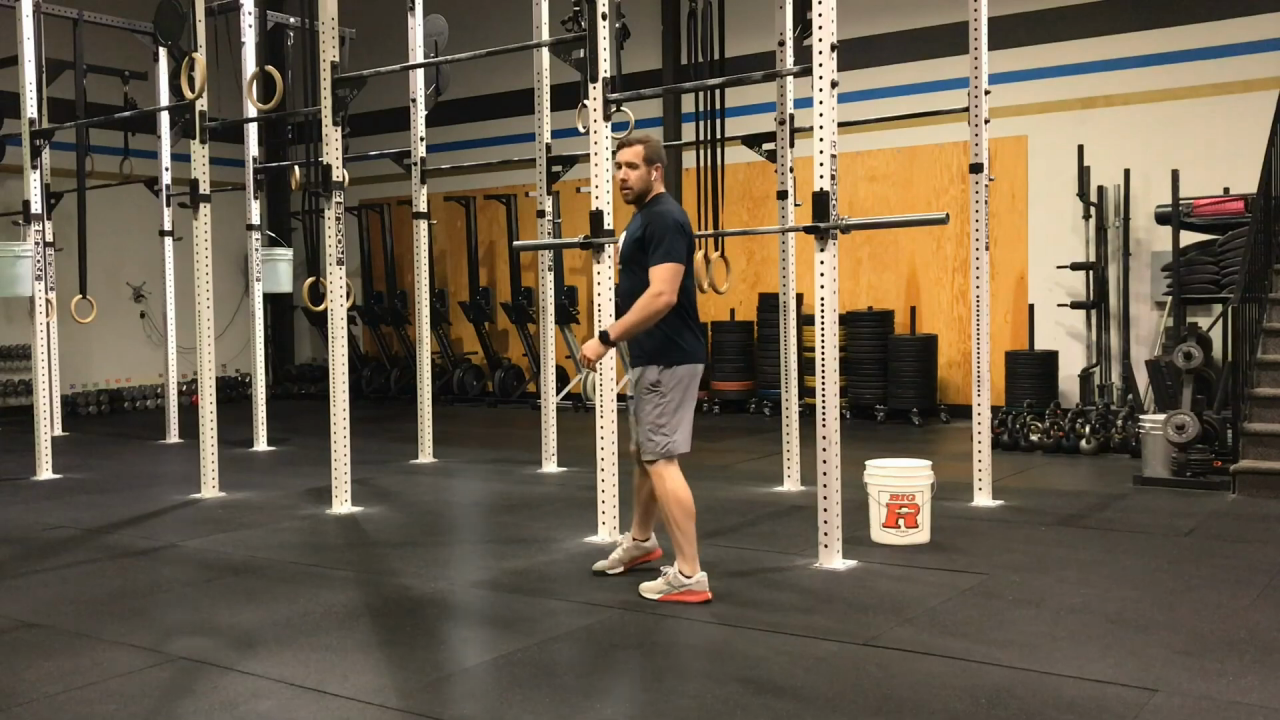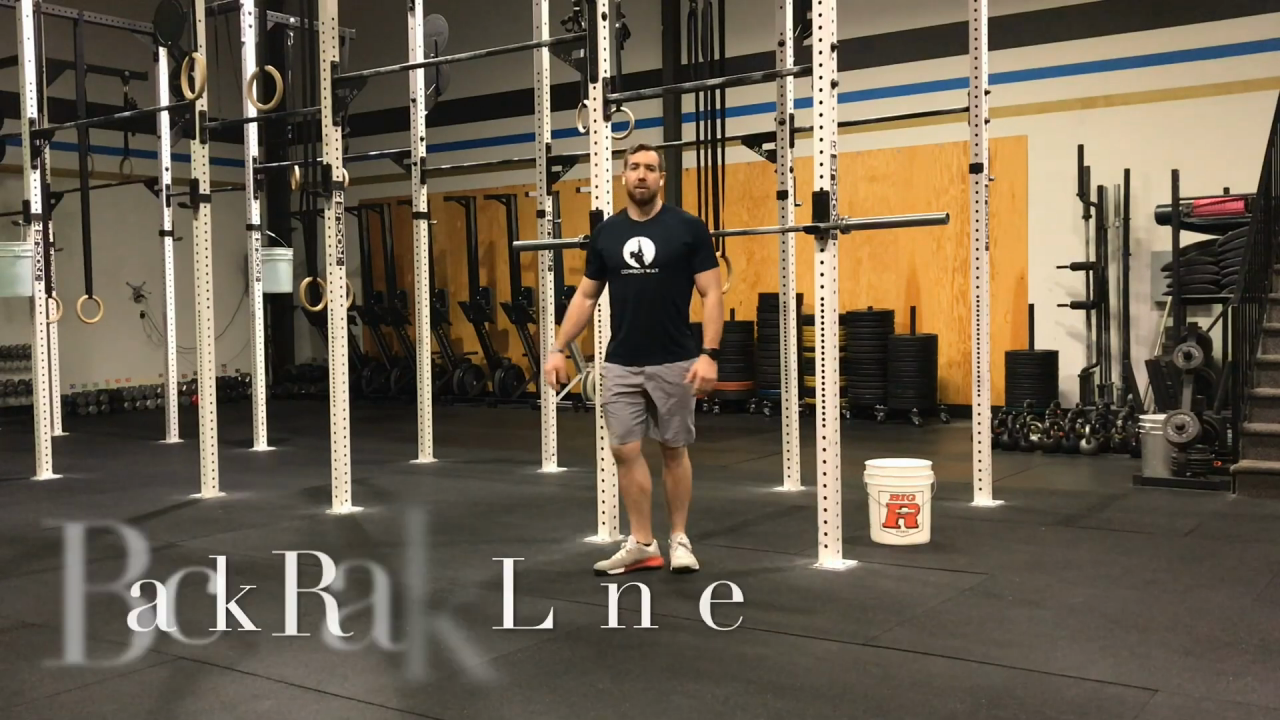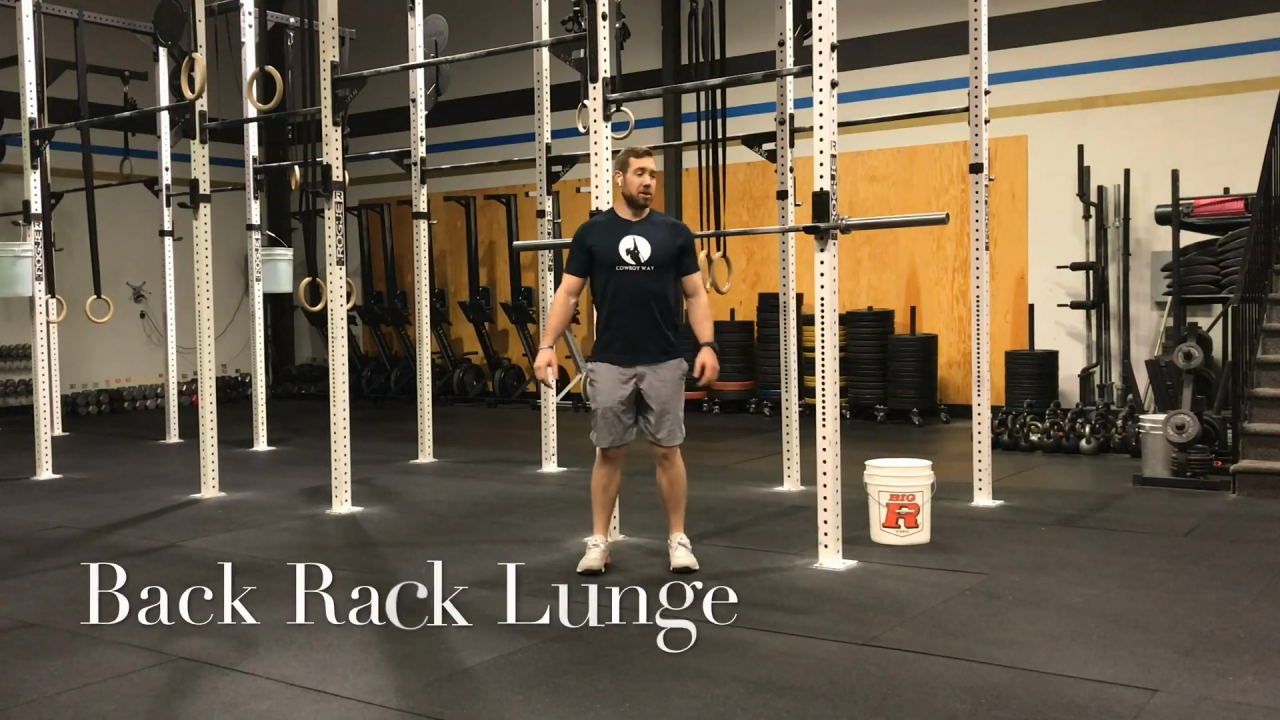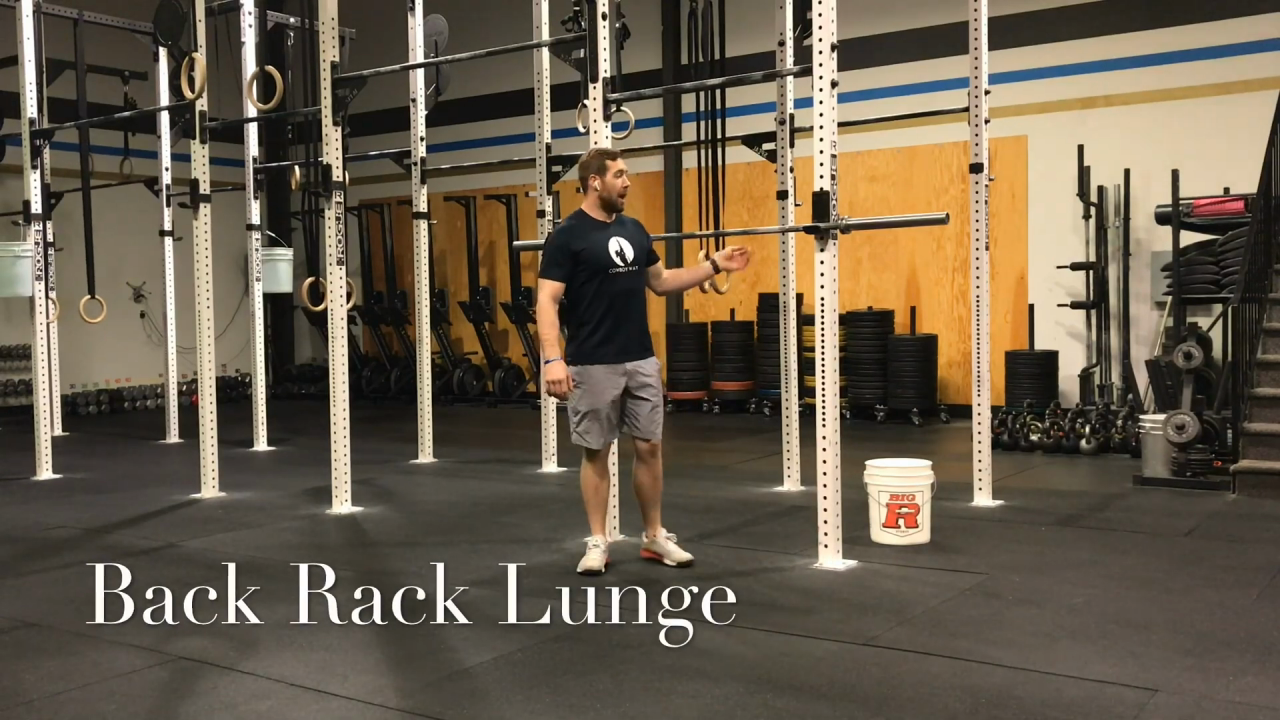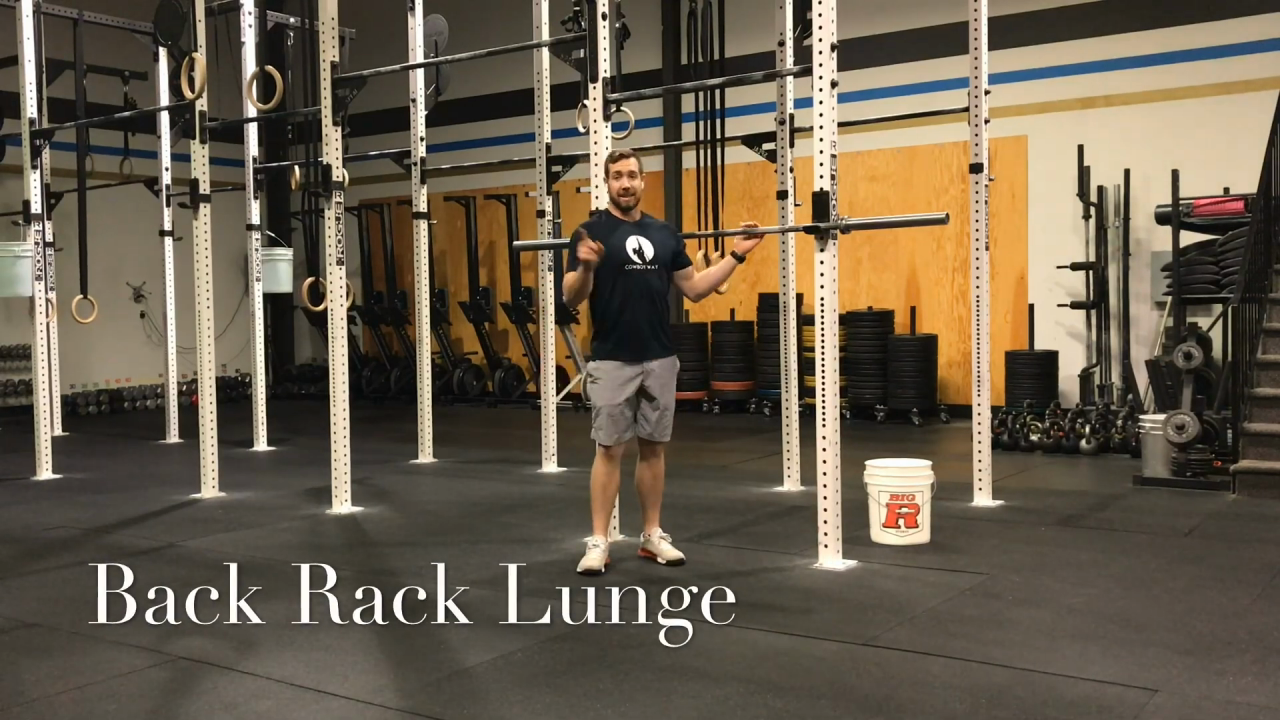
dt=0.7s
person 1, frame 1
left shoulder: (661, 218)
right shoulder: (652, 217)
left elbow: (661, 295)
left wrist: (605, 339)
left hip: (666, 359)
right hip: (658, 357)
left knee: (661, 461)
right knee: (643, 454)
left ankle: (689, 575)
right ankle: (640, 541)
person 1, frame 2
left shoulder: (688, 228)
right shoulder: (606, 233)
left elbow: (711, 292)
right elbow: (586, 296)
left wrist: (708, 353)
right wrist: (558, 349)
left hip: (674, 363)
right hip: (621, 363)
left knee: (674, 449)
right knee: (626, 450)
left ankle: (678, 538)
right ankle: (642, 544)
person 1, frame 3
left shoulder: (674, 232)
right shoulder: (592, 233)
left elbow: (695, 294)
right elbow: (568, 293)
left wrist: (707, 345)
right wrist: (547, 345)
left hip: (664, 363)
right hip: (609, 363)
left knee: (667, 450)
right knee: (609, 452)
left ankle: (678, 539)
right ankle: (599, 540)
person 1, frame 4
left shoulder: (634, 229)
right shoulder: (567, 236)
left elbow: (661, 282)
right elbow: (547, 300)
left wrist: (714, 265)
right wrist: (553, 359)
left hip: (641, 360)
right hip: (593, 365)
left knee: (649, 447)
right knee: (595, 452)
left ankle: (656, 536)
right ankle: (597, 542)
person 1, frame 5
left shoulder: (664, 232)
right shoulder: (592, 232)
left elbow: (694, 288)
right elbow: (570, 296)
left wrist: (736, 255)
right wrist: (585, 267)
left hip: (660, 358)
right hip: (613, 360)
left knee: (653, 447)
right knee: (610, 448)
left ankle: (652, 535)
right ankle: (598, 541)
